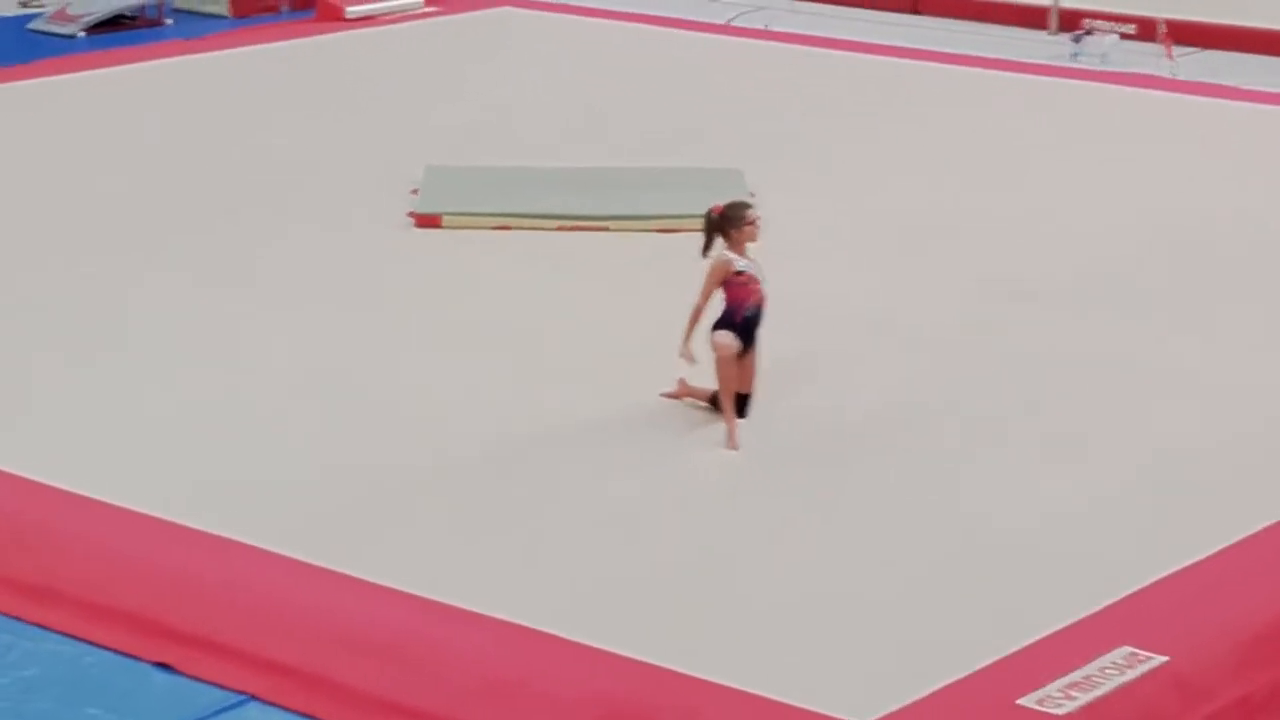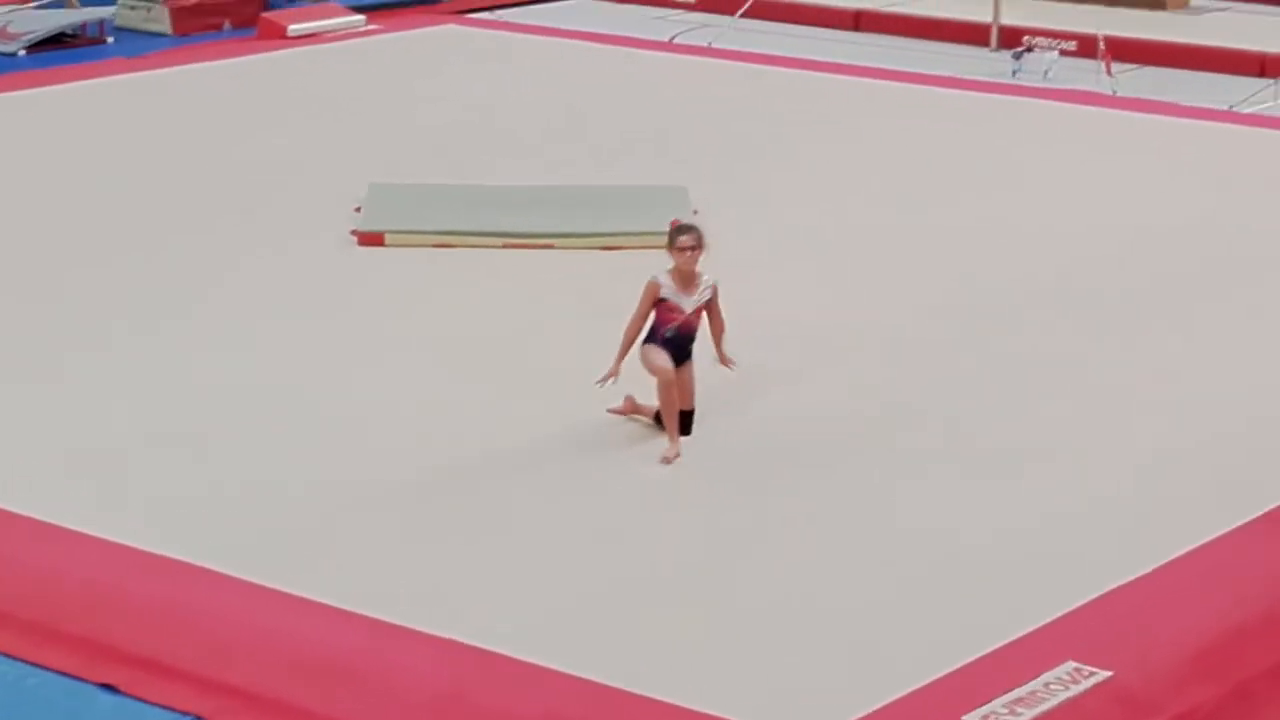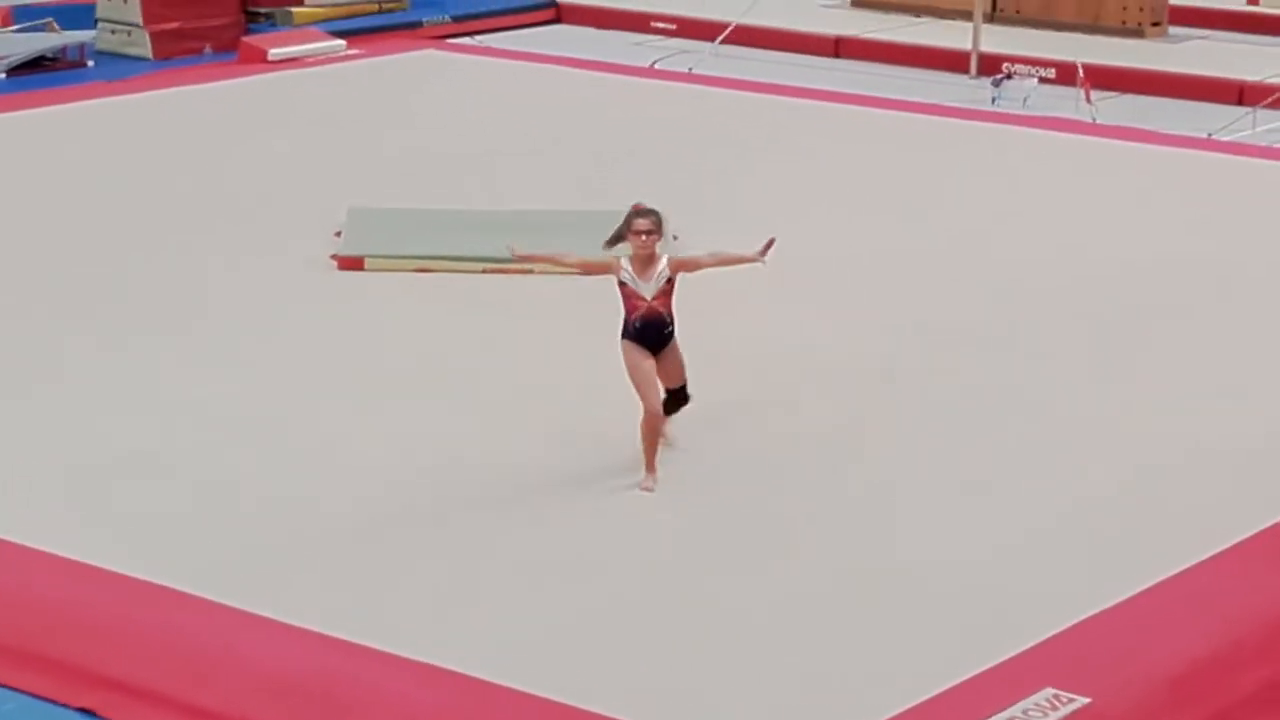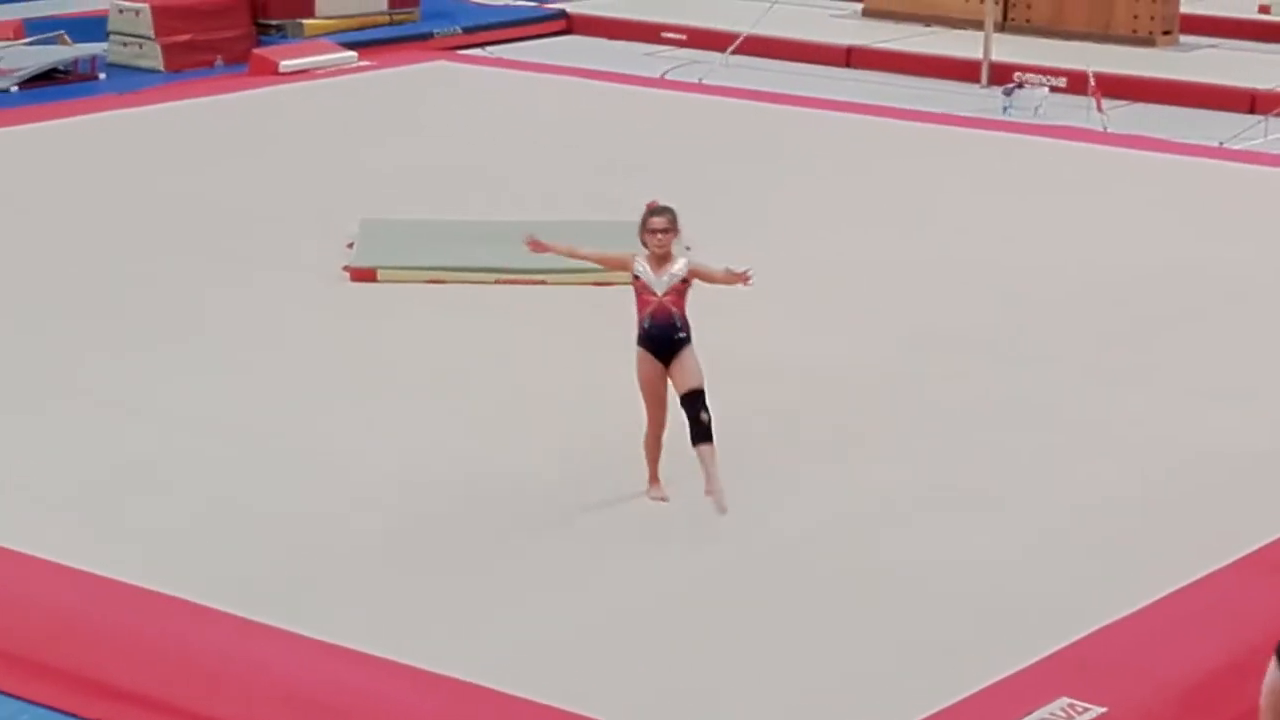
dt=0.5s
person 1, frame 1
left shoulder: (747, 258)
right shoulder: (724, 261)
right elbow: (701, 302)
right wrist: (685, 343)
left hip: (748, 332)
right hip: (728, 328)
left knee: (740, 406)
right knee: (725, 349)
left ankle: (687, 389)
right ankle: (729, 422)
person 1, frame 2
left shoulder: (709, 285)
right shoulder: (658, 282)
left elbow: (716, 320)
right elbow: (634, 323)
left wrist: (720, 351)
right wrist: (616, 364)
left hip: (683, 352)
right hip: (655, 348)
left knee: (683, 426)
right knee: (666, 373)
left ankle: (635, 406)
right ankle: (672, 442)
person 1, frame 3
left shoulder: (671, 263)
right shoulder: (618, 266)
left elbow: (711, 259)
right elbow: (571, 261)
left wrist: (753, 257)
right wrist: (530, 256)
left hip: (665, 337)
right hip: (635, 342)
left knee: (680, 396)
right knee: (653, 409)
left ankle: (658, 425)
right ankle: (650, 470)
person 1, frame 4
left shoulder: (686, 265)
right shoulder: (634, 263)
left elbow: (718, 276)
right elbow: (590, 255)
left wrist: (736, 278)
right wrist: (551, 248)
left hip: (680, 345)
right hip: (649, 348)
left knee: (696, 406)
right knee: (656, 421)
left ankle: (713, 481)
right ankle: (654, 481)
